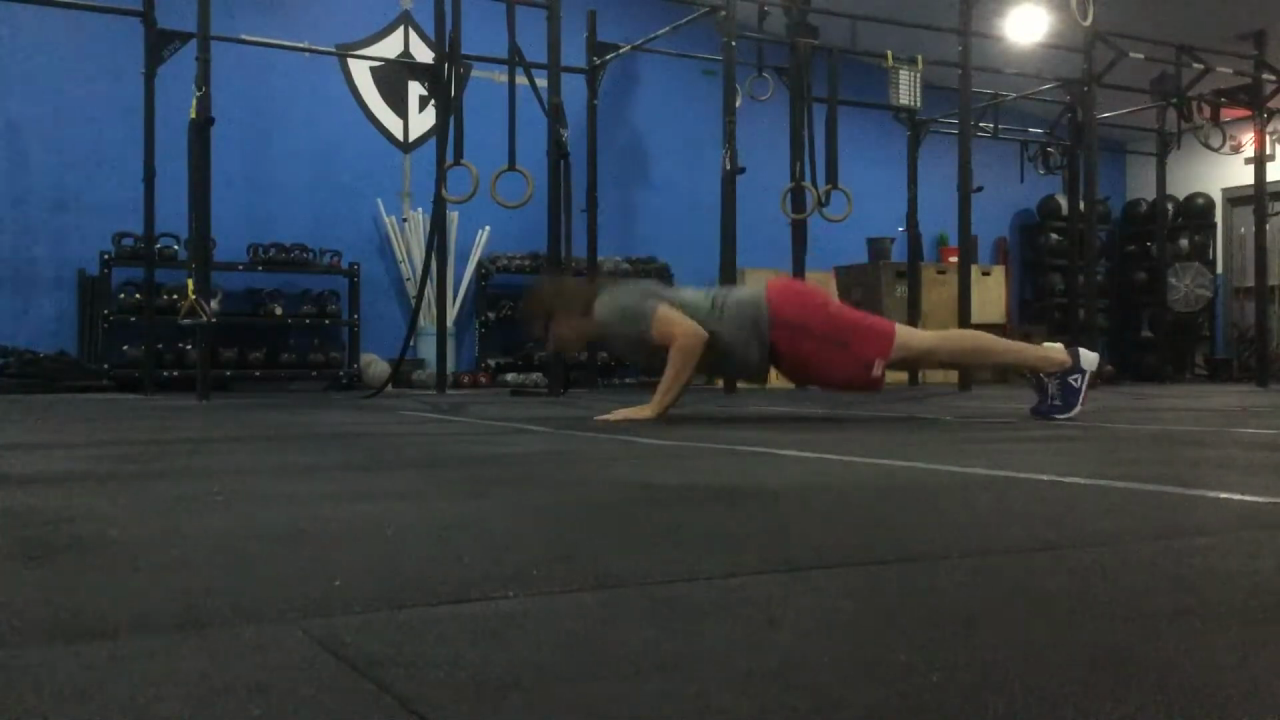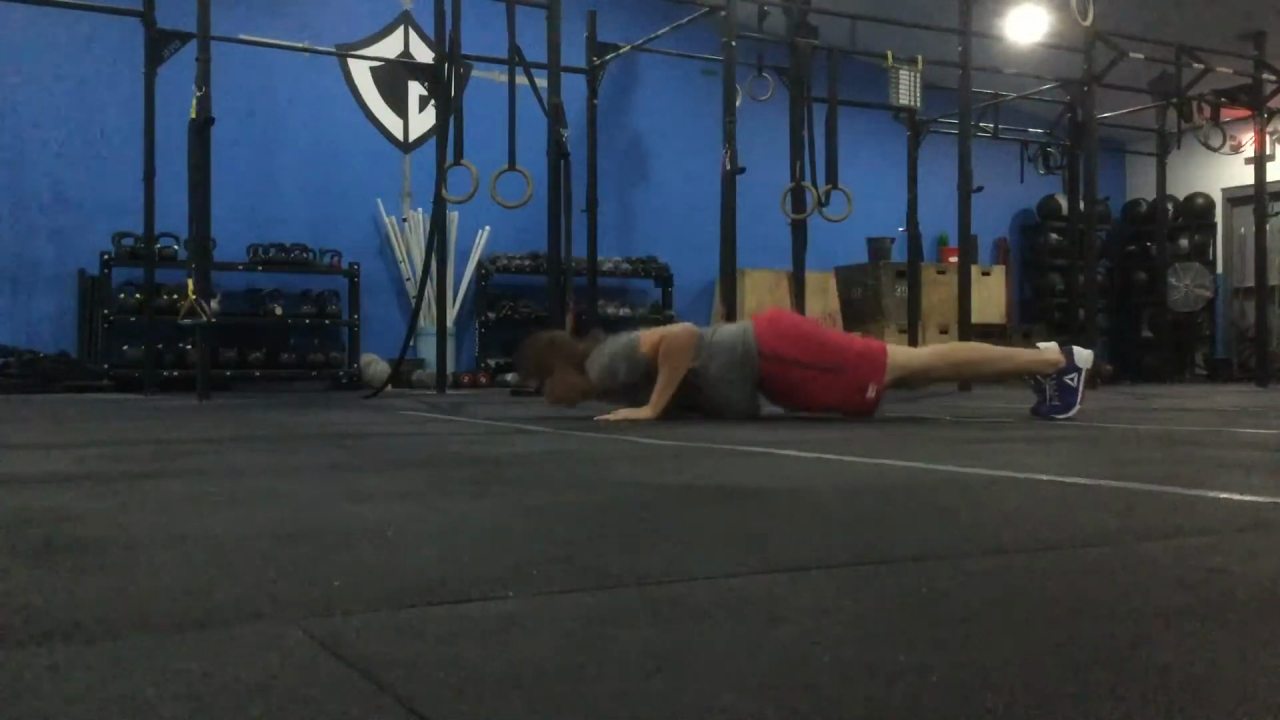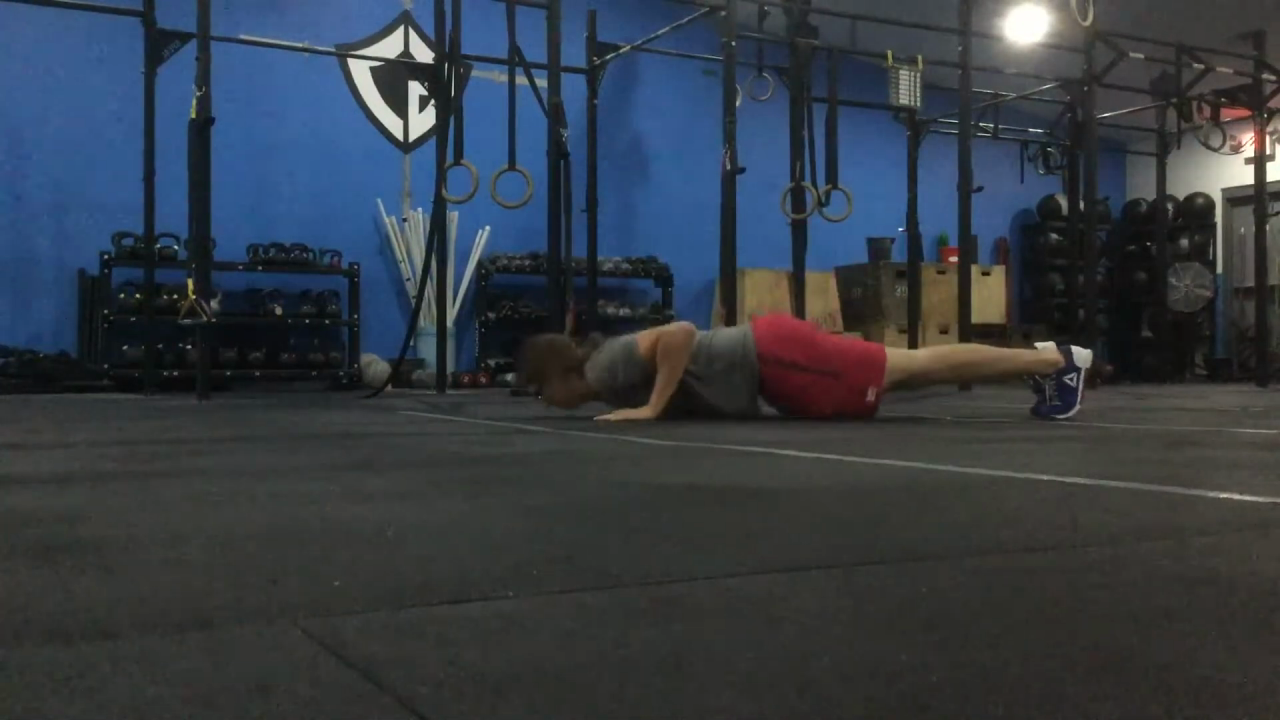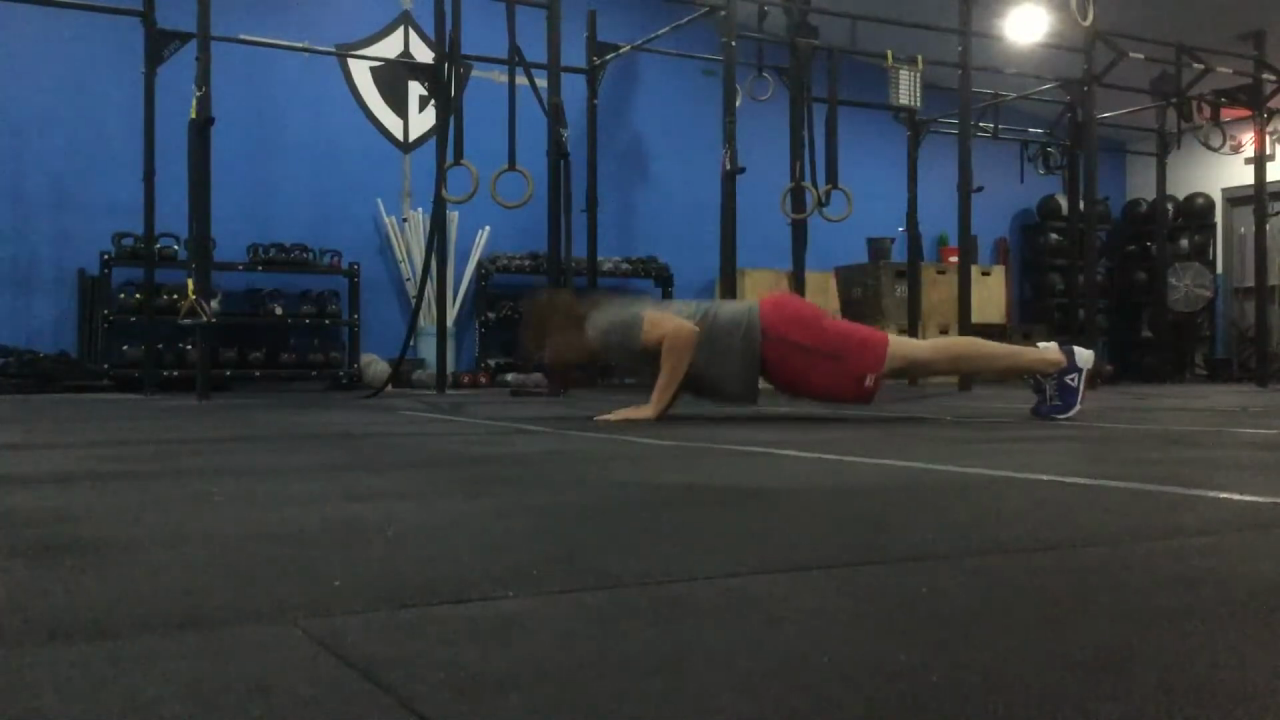
dt=0.2s
person 1, frame 1
left shoulder: (614, 316)
right shoulder: (613, 303)
left elbow: (693, 335)
left wrist: (655, 406)
right wrist: (663, 397)
left hip: (782, 322)
right hip: (773, 316)
left knee: (918, 346)
right knee: (913, 349)
left ankle: (1061, 361)
right ankle: (1044, 355)
person 1, frame 2
left shoulder: (607, 369)
right shoulder: (607, 355)
left elbow: (681, 334)
left wrist: (652, 408)
right wrist: (656, 399)
left hip: (772, 355)
right hip: (766, 348)
left knee: (915, 365)
right knee: (909, 365)
left ankle: (1056, 361)
right ankle: (1038, 356)
person 1, frame 3
left shoulder: (606, 371)
right shoulder: (606, 358)
left elbow: (679, 333)
left wrist: (652, 407)
right wrist: (653, 398)
left hip: (773, 360)
right hip: (766, 354)
left knee: (914, 367)
right knee: (909, 367)
left ankle: (1055, 360)
right ankle: (1040, 358)
person 1, frame 4
left shoulder: (605, 328)
right shoulder: (608, 311)
left elbow: (684, 333)
left wrist: (653, 406)
right wrist: (660, 396)
left hip: (775, 337)
right hip: (769, 331)
left knee: (913, 354)
right knee: (910, 355)
left ankle: (1058, 364)
right ankle: (1040, 358)
